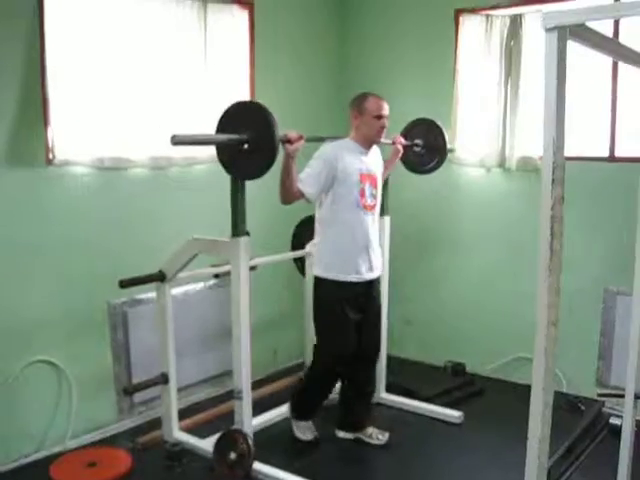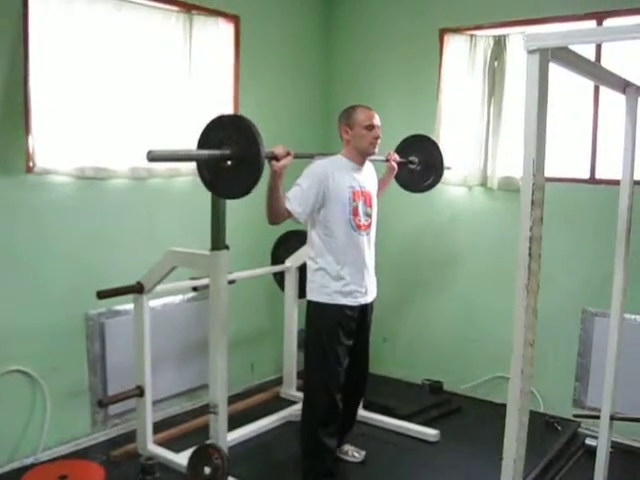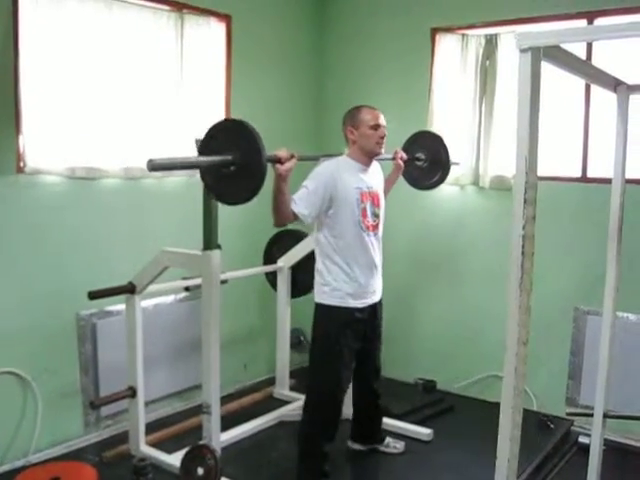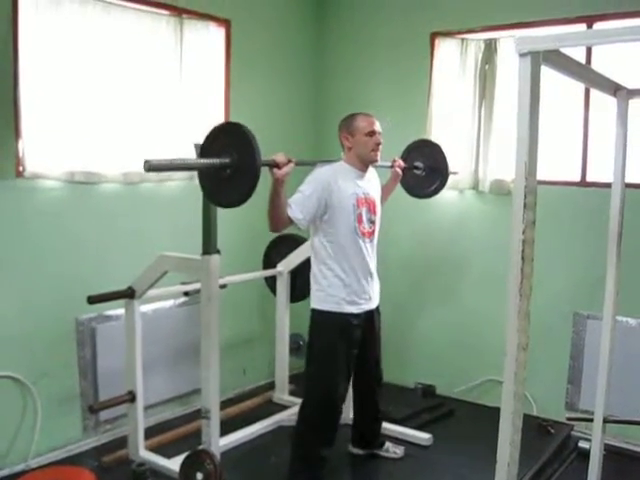
dt=0.7s
person 1, frame 1
left shoulder: (373, 155)
right shoulder: (332, 154)
right elbow: (289, 196)
left wrist: (395, 157)
right wrist: (289, 157)
left hip: (369, 272)
right hip: (336, 274)
left knee: (366, 353)
right knee: (334, 353)
left ankle: (354, 422)
right ankle: (302, 411)
person 1, frame 2
left shoulder: (368, 171)
right shoulder: (323, 171)
right elbow: (277, 216)
left wrist: (390, 174)
right wrist: (276, 175)
left hip: (363, 294)
right hip: (330, 298)
left knee: (355, 380)
right knee: (325, 387)
left ankle: (337, 440)
person 1, frame 3
left shoulder: (374, 171)
right shoulder: (329, 173)
right elbow: (284, 218)
left wrist: (397, 171)
right wrist: (281, 179)
left hip: (371, 294)
right hip: (338, 300)
left knee: (369, 374)
right knee: (327, 386)
left ankle: (367, 434)
person 1, frame 4
left shoulder: (371, 177)
right shoulder: (325, 179)
right elbow: (279, 223)
left wrist: (395, 179)
right wrist: (278, 182)
left hip: (368, 301)
right hip: (334, 306)
left knee: (370, 380)
right knee: (324, 393)
left ankle: (367, 439)
